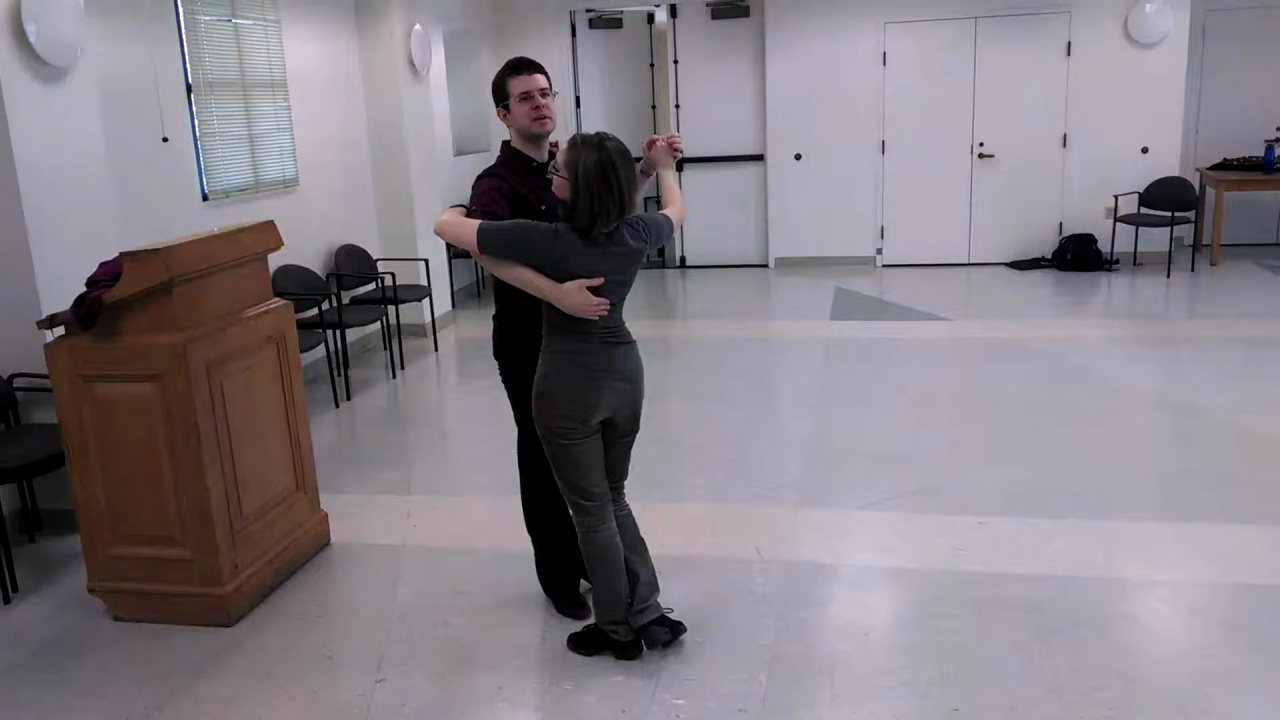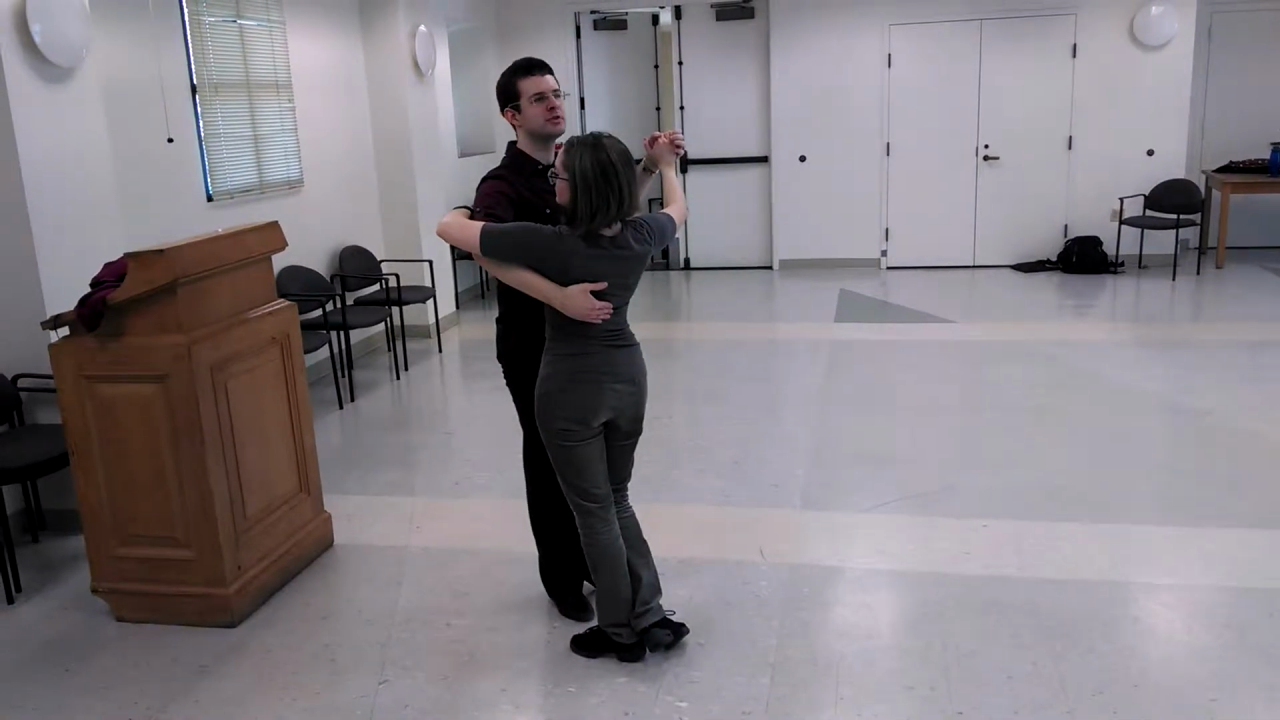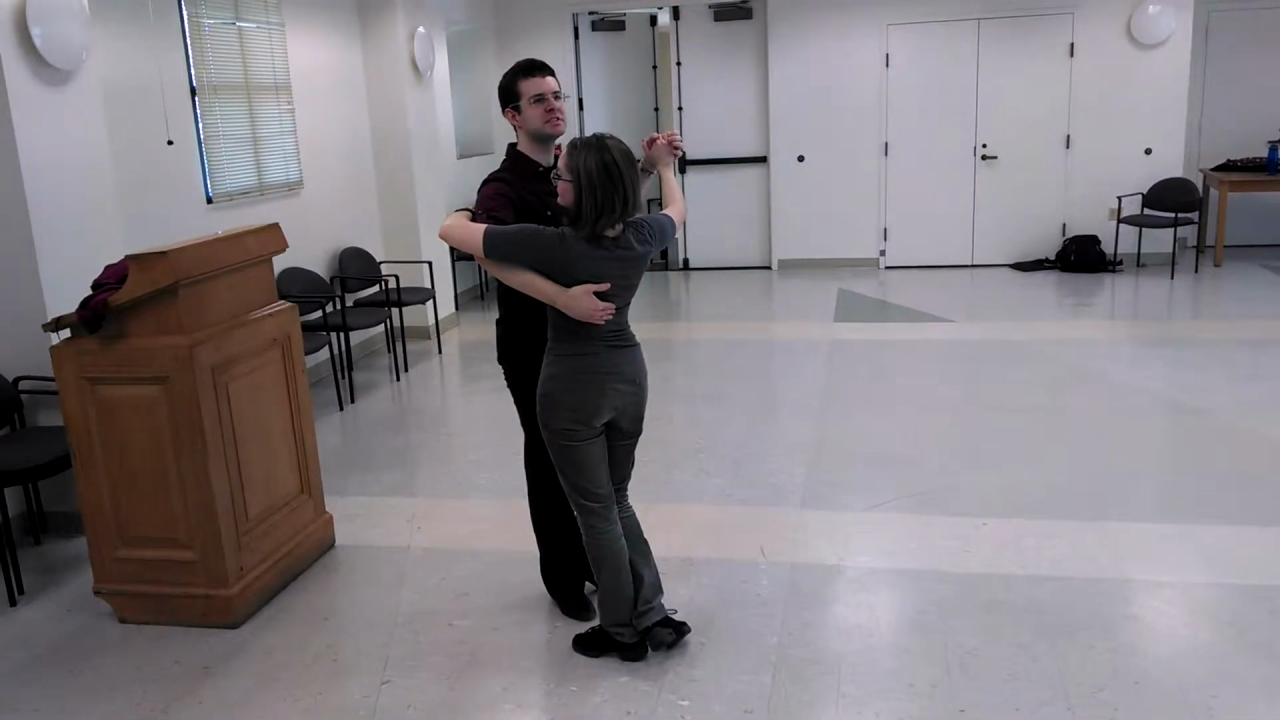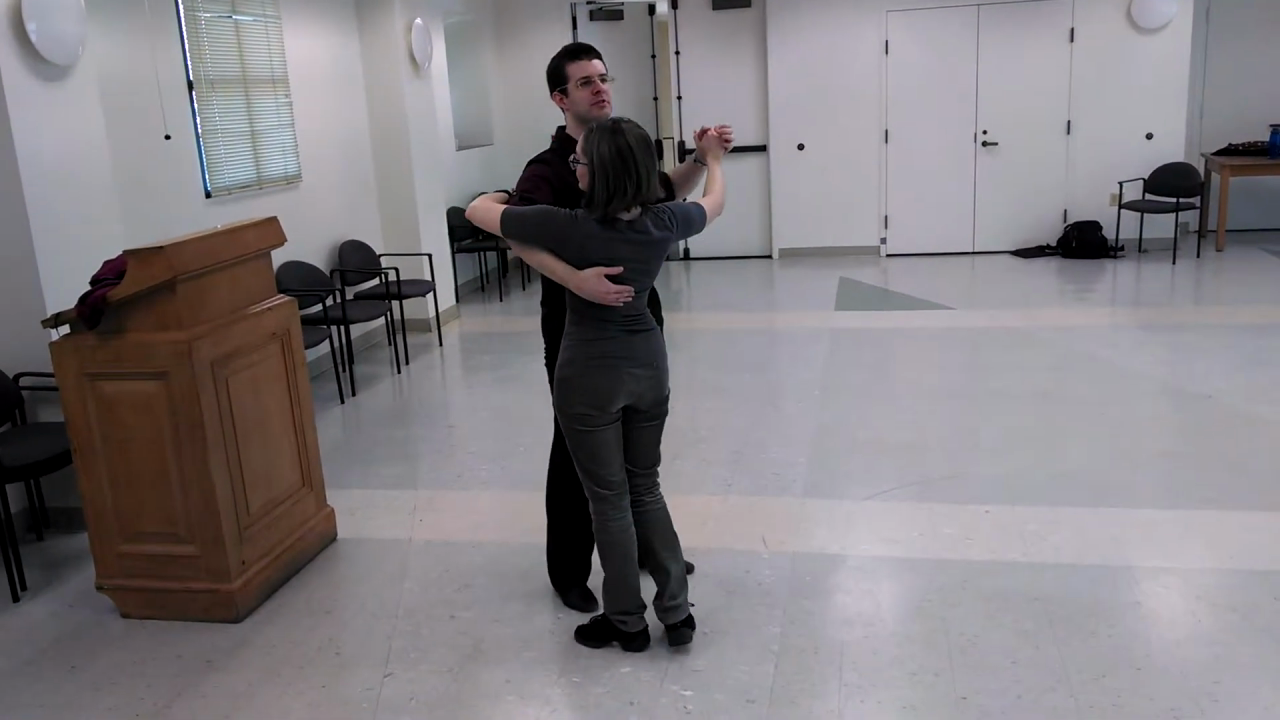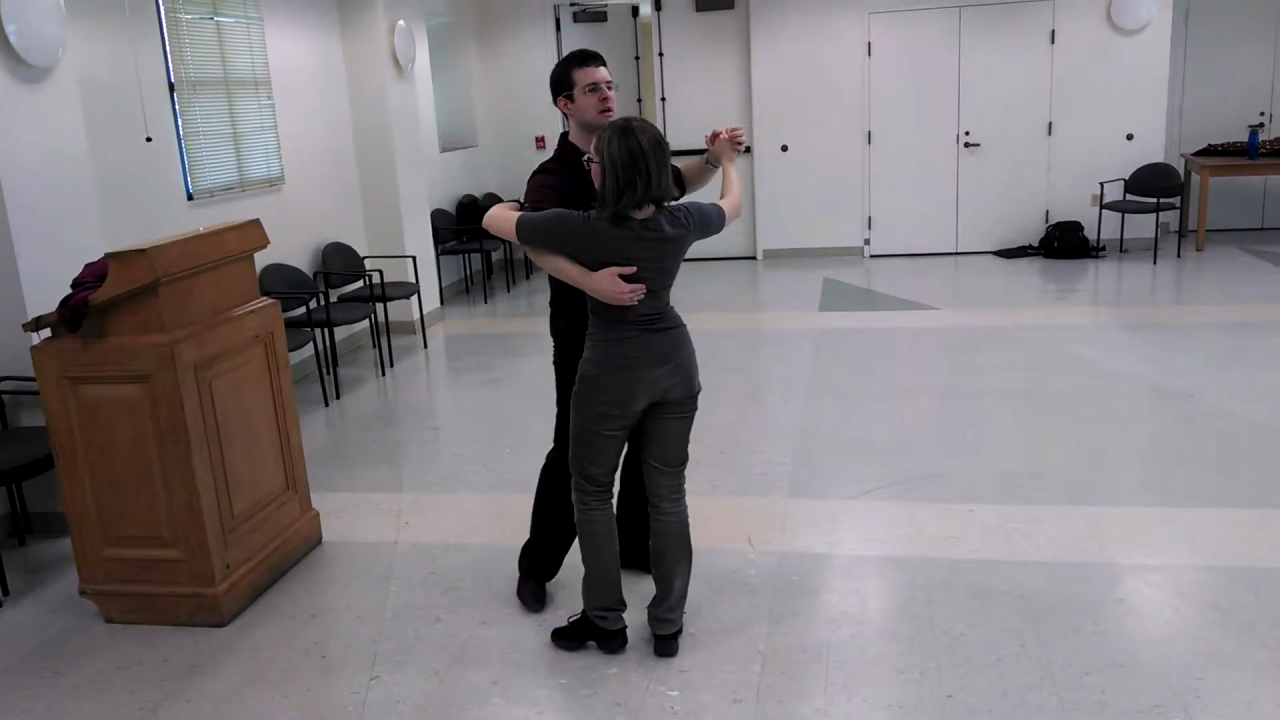
dt=1s
person 1, frame 1
right shoulder: (497, 183)
left wrist: (646, 168)
right wrist: (555, 293)
right hip: (528, 346)
right knee: (543, 458)
left ankle: (588, 556)
right ankle: (557, 574)
person 1, frame 2
right shoulder: (503, 186)
right elbow: (490, 252)
left wrist: (650, 166)
right wrist: (558, 296)
right hip: (532, 349)
right knee: (549, 461)
left ankle: (591, 558)
right ankle: (560, 576)
person 1, frame 3
right shoulder: (503, 189)
right wrist: (562, 298)
right hip: (535, 352)
right knee: (551, 465)
left ankle: (594, 560)
right ankle: (563, 577)
person 1, frame 4
right shoulder: (548, 171)
left elbow: (666, 192)
left wrist: (701, 158)
right wrist: (574, 279)
right knee: (577, 452)
right ankle: (568, 570)
person 1, frame 5
right shoulder: (553, 179)
left elbow: (678, 182)
right elbow: (535, 241)
left wrist: (715, 158)
right wrist: (588, 281)
right hip: (584, 338)
right knee: (575, 451)
left ankle: (631, 543)
right ankle: (536, 565)
person 2, frame 1
left shoulder: (546, 241)
right shoulder: (636, 234)
left elbow: (445, 227)
right elbow: (675, 212)
left wrist: (461, 207)
right wrist: (664, 166)
left hip: (569, 384)
right hip: (624, 373)
left knee: (590, 510)
right knee: (613, 498)
left ankle: (618, 630)
right ankle: (648, 614)
person 2, frame 2
left shoulder: (549, 245)
right shoulder: (639, 236)
left elbow: (448, 229)
right elbow: (677, 211)
left wrist: (465, 208)
right wrist: (666, 165)
left hip: (570, 387)
right hip: (627, 376)
left knee: (593, 511)
right knee: (617, 501)
left ankle: (621, 632)
right ankle: (650, 616)
person 2, frame 3
left shoulder: (553, 246)
right shoulder: (641, 236)
left elbow: (451, 232)
right elbow: (677, 211)
left wrist: (466, 211)
right wrist: (665, 165)
left hip: (572, 386)
right hip: (628, 375)
left knee: (595, 511)
right knee: (616, 500)
left ankle: (622, 631)
right ankle: (653, 615)
person 2, frame 4
left shoulder: (569, 228)
right shoulder: (665, 223)
left elbow: (477, 211)
right elbow: (714, 204)
left wrist: (500, 195)
right wrist: (713, 158)
left hip: (590, 372)
right hip: (648, 363)
left knee: (609, 499)
right knee: (645, 488)
left ankle: (627, 622)
right ankle: (676, 611)
person 2, frame 5
left shoulder: (584, 230)
right shoulder: (680, 222)
left elbow: (494, 220)
right elbow: (732, 206)
left wrist: (514, 204)
right wrist: (727, 161)
left hip: (612, 374)
right hip: (674, 366)
left knee: (592, 492)
right knee: (667, 496)
left ankle: (604, 620)
right ankle: (668, 624)
